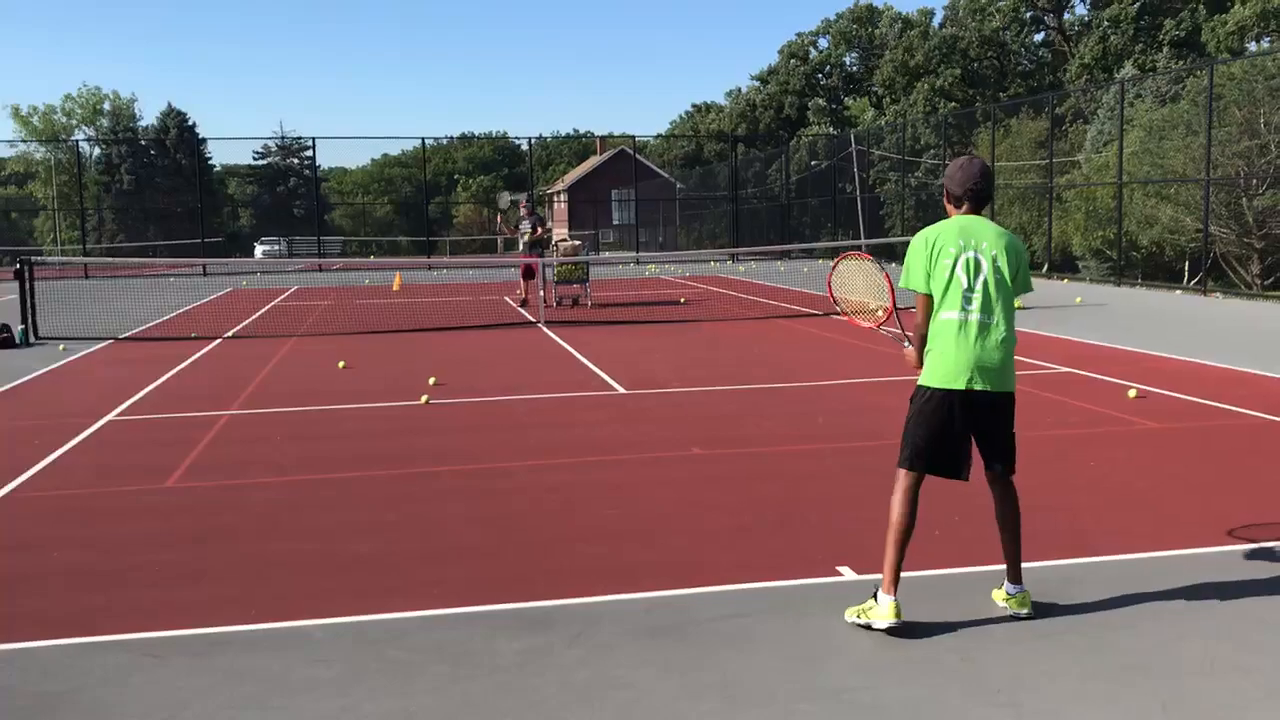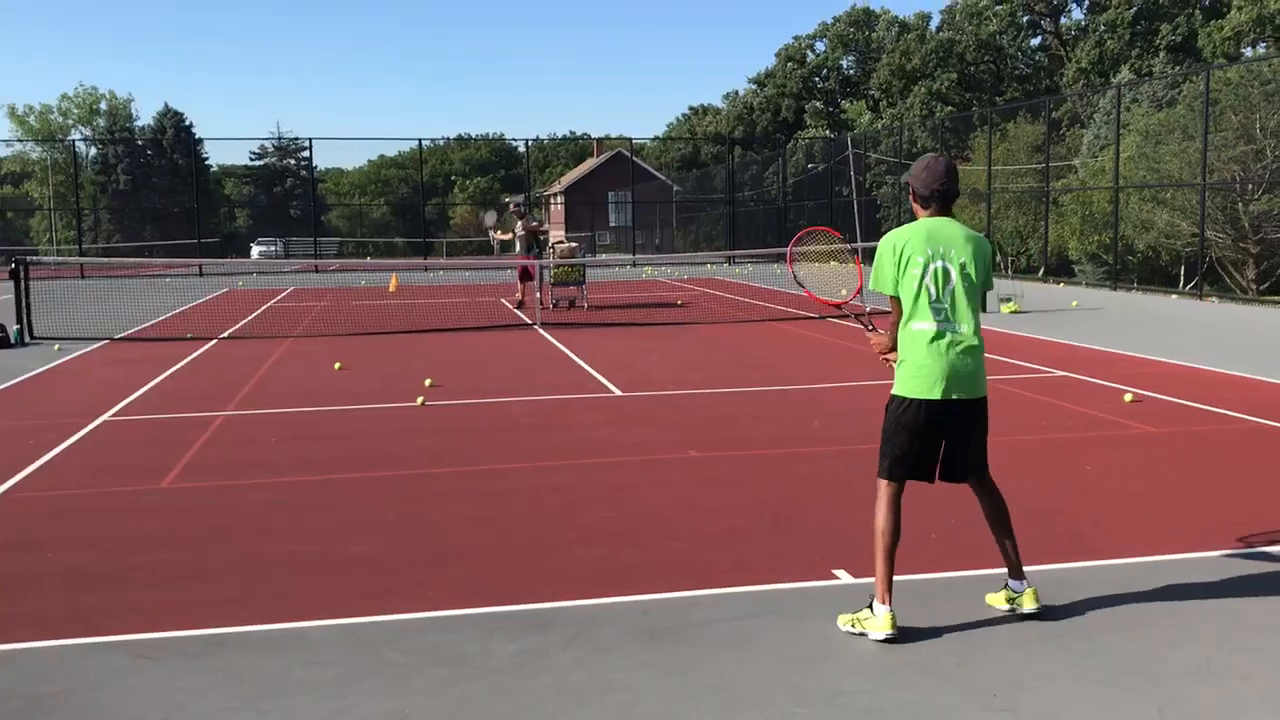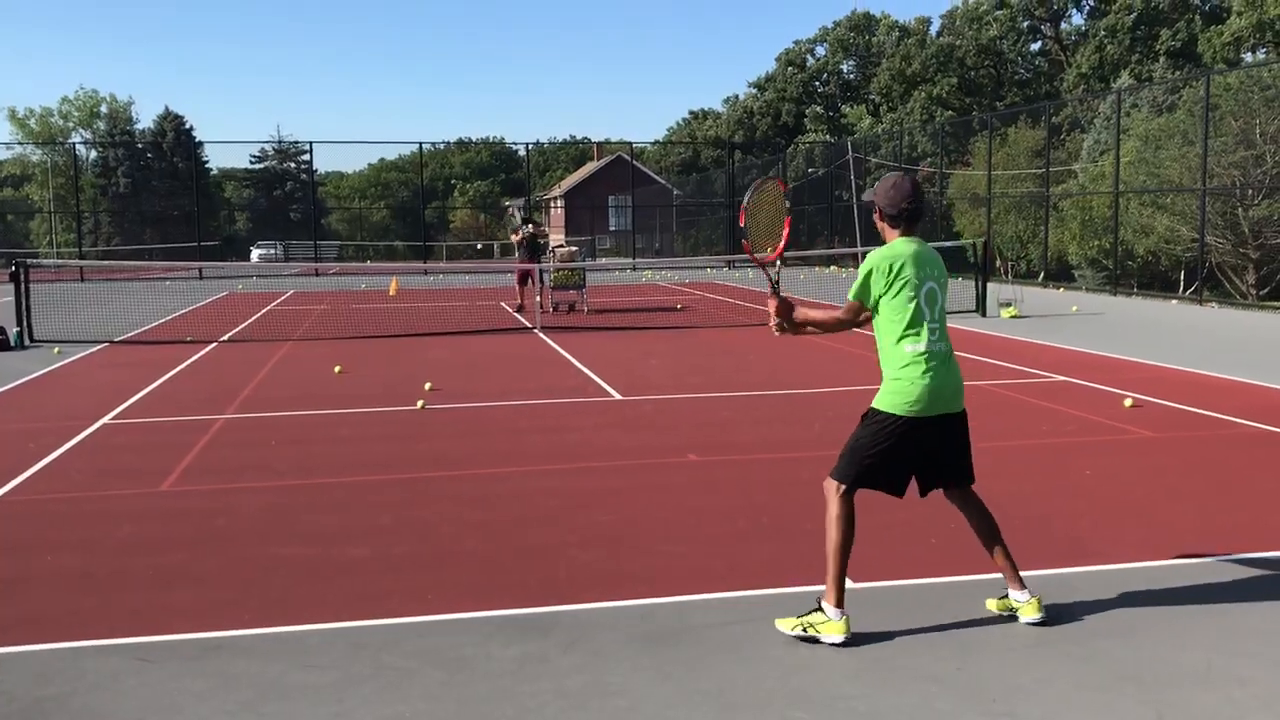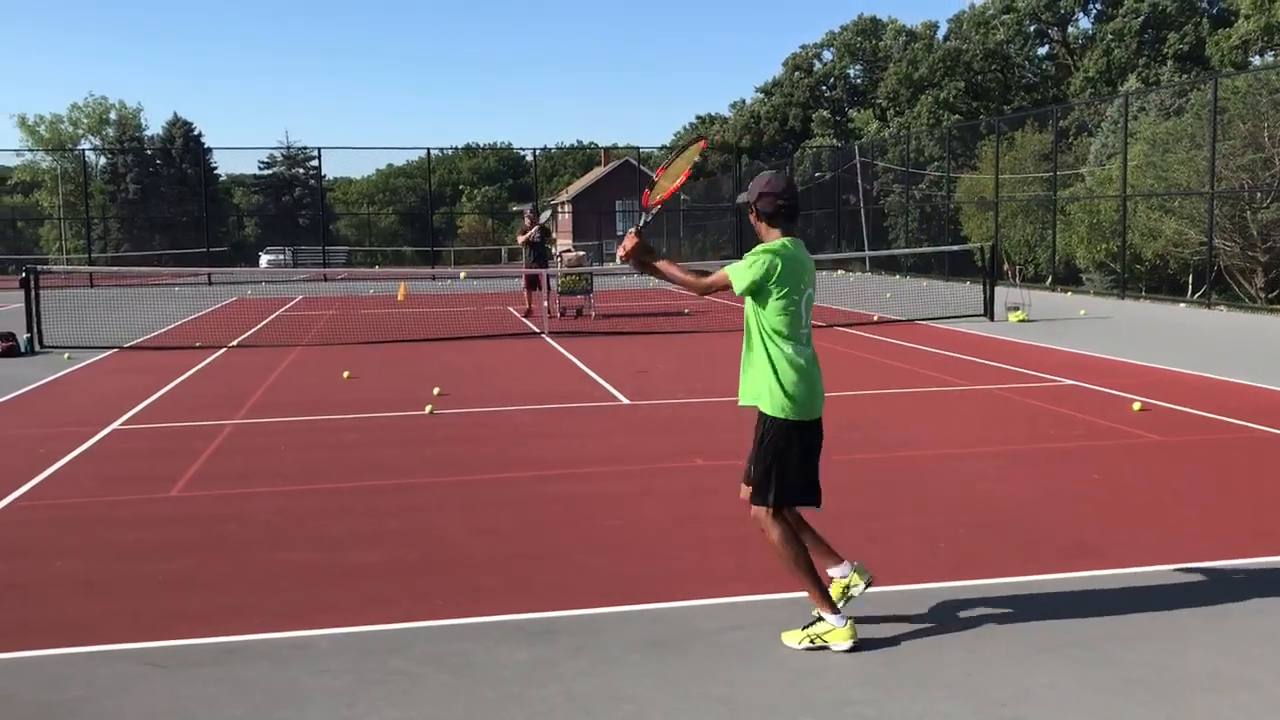
dt=0.4s
person 1, frame 1
left shoulder: (928, 238)
right shoulder: (1011, 242)
left elbow: (924, 314)
right elbow: (1002, 309)
left wrist: (916, 352)
left hip: (944, 375)
right hip: (997, 377)
left knee: (908, 477)
right knee: (1000, 477)
left ankle: (886, 599)
right ankle: (1014, 589)
person 1, frame 2
left shoulder: (895, 241)
right shoulder: (977, 243)
left elbow: (898, 318)
right elbow: (964, 311)
left wrist: (886, 344)
left hip: (919, 382)
right hip: (969, 380)
left knee: (889, 486)
right knee: (979, 478)
left ankle: (881, 609)
right ankle: (1019, 587)
person 1, frame 3
left shoulder: (881, 260)
right shoulder: (933, 258)
left elbow: (847, 316)
left wrist: (794, 314)
right wrist: (804, 322)
left hip: (903, 398)
right hip: (947, 396)
left knee: (838, 487)
right knee: (961, 491)
left ankle: (831, 612)
right ankle: (1021, 595)
person 1, frame 4
left shoulder: (771, 256)
right shoulder: (798, 256)
left elbow: (703, 285)
right elbow: (717, 282)
left wrist: (647, 257)
right wrist: (652, 261)
left hip: (783, 401)
right hip: (798, 397)
left knee: (767, 510)
right knee: (755, 496)
left ankle: (834, 621)
right ankle: (842, 571)
